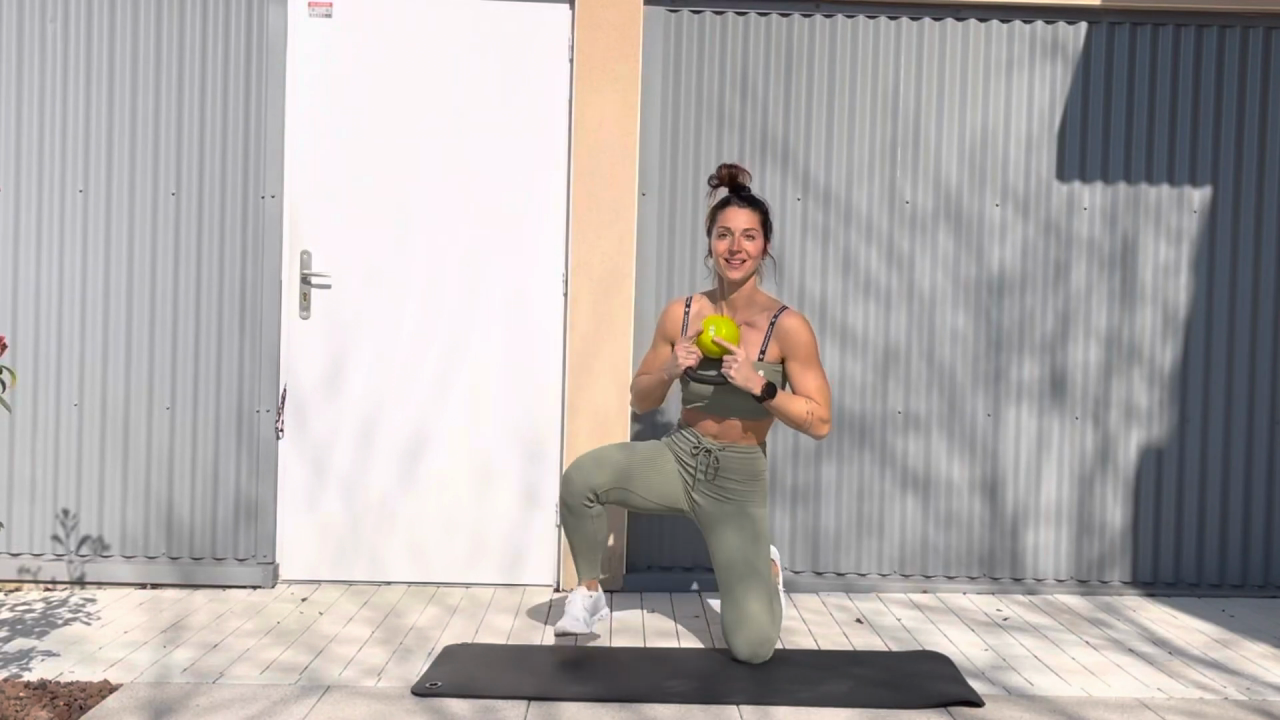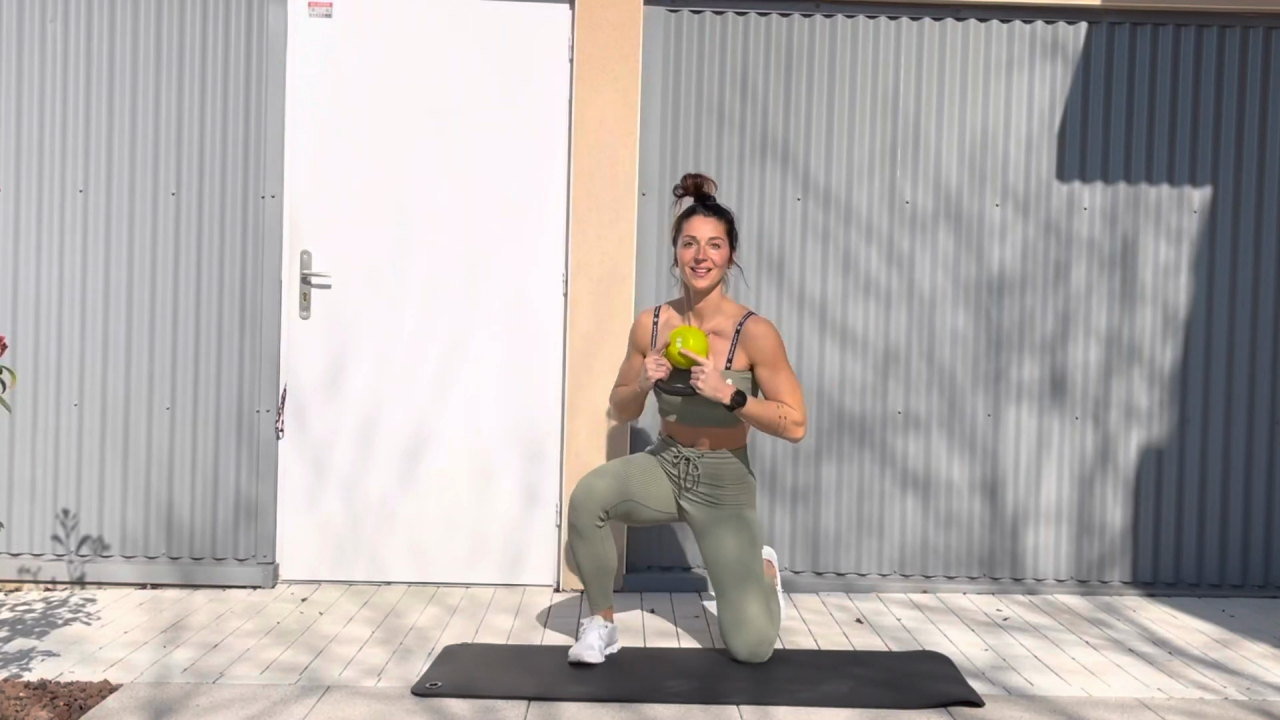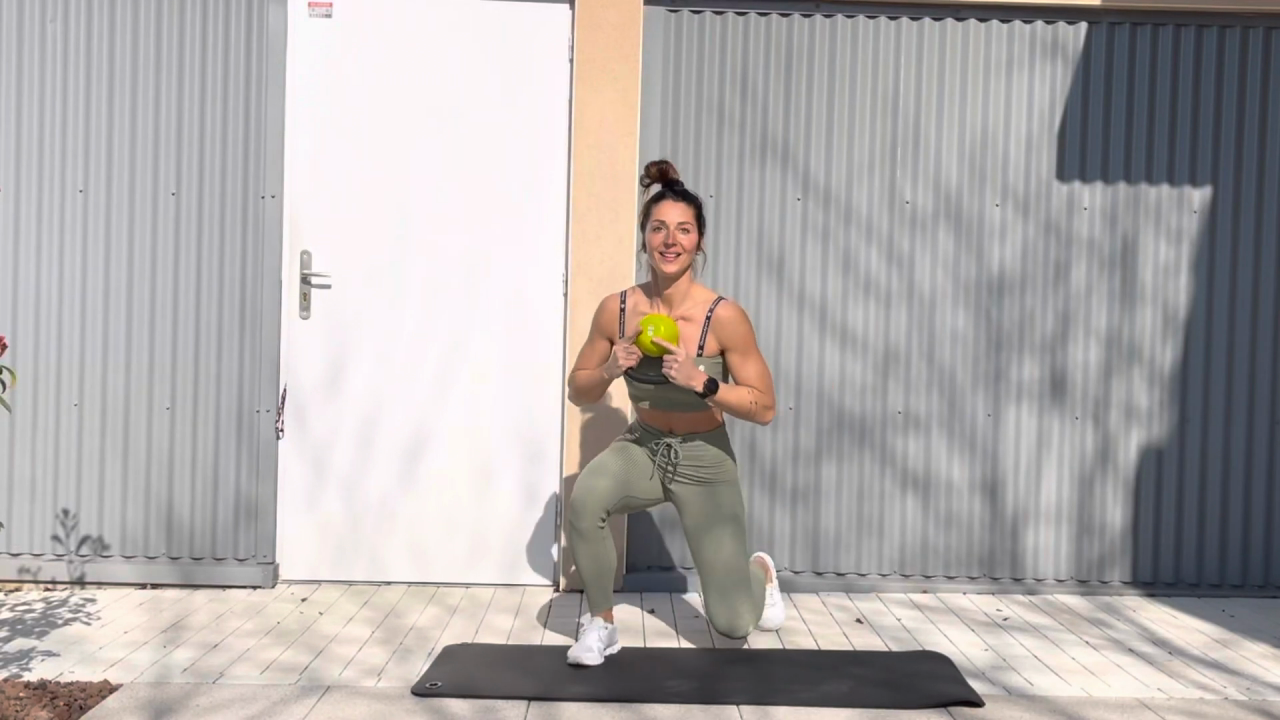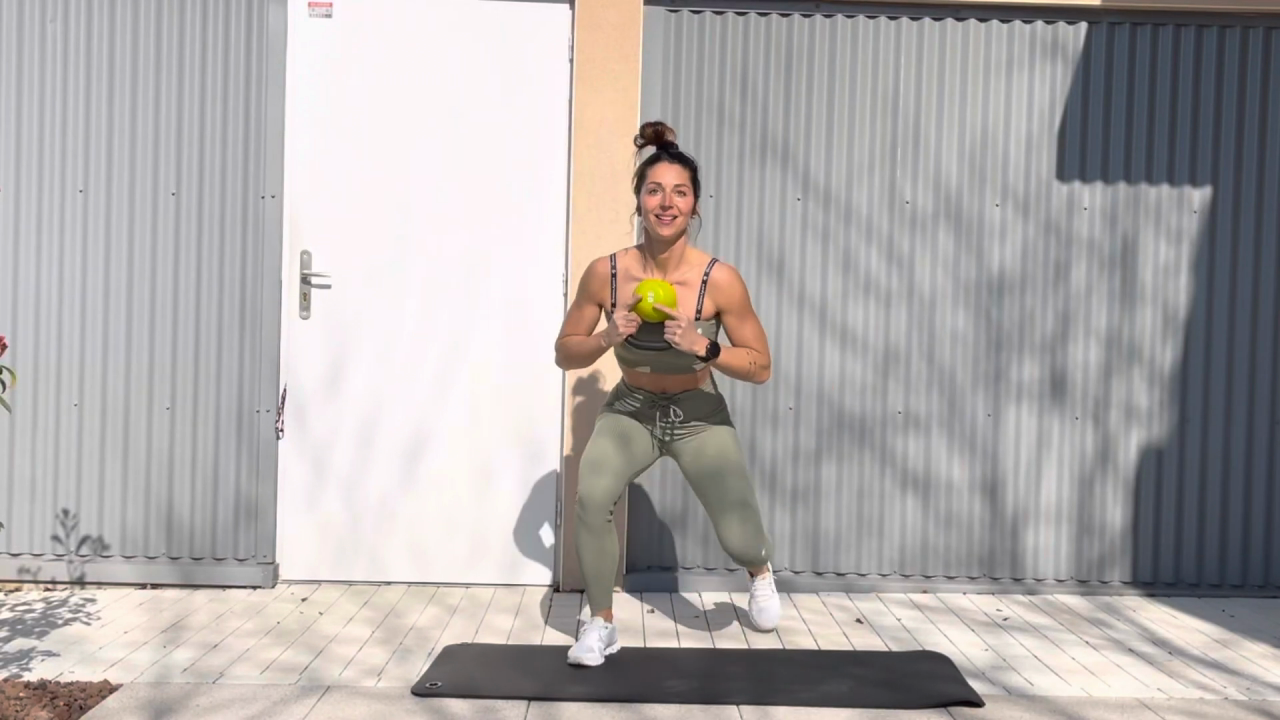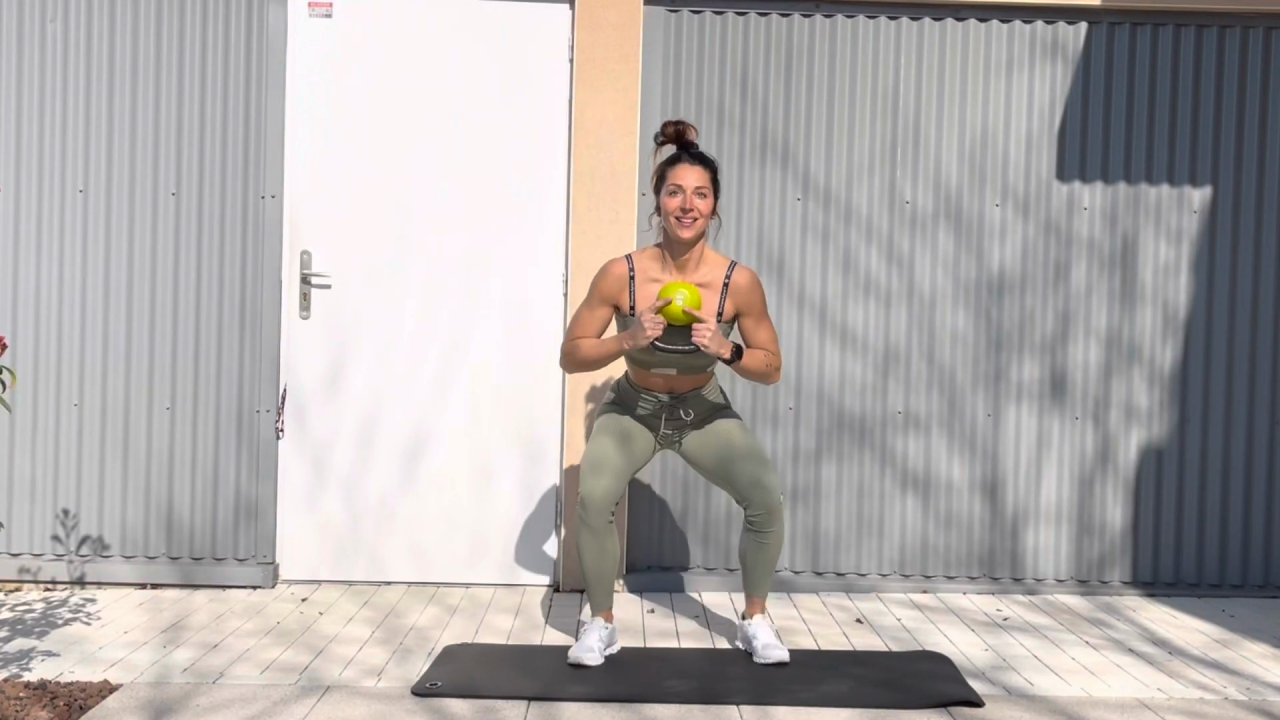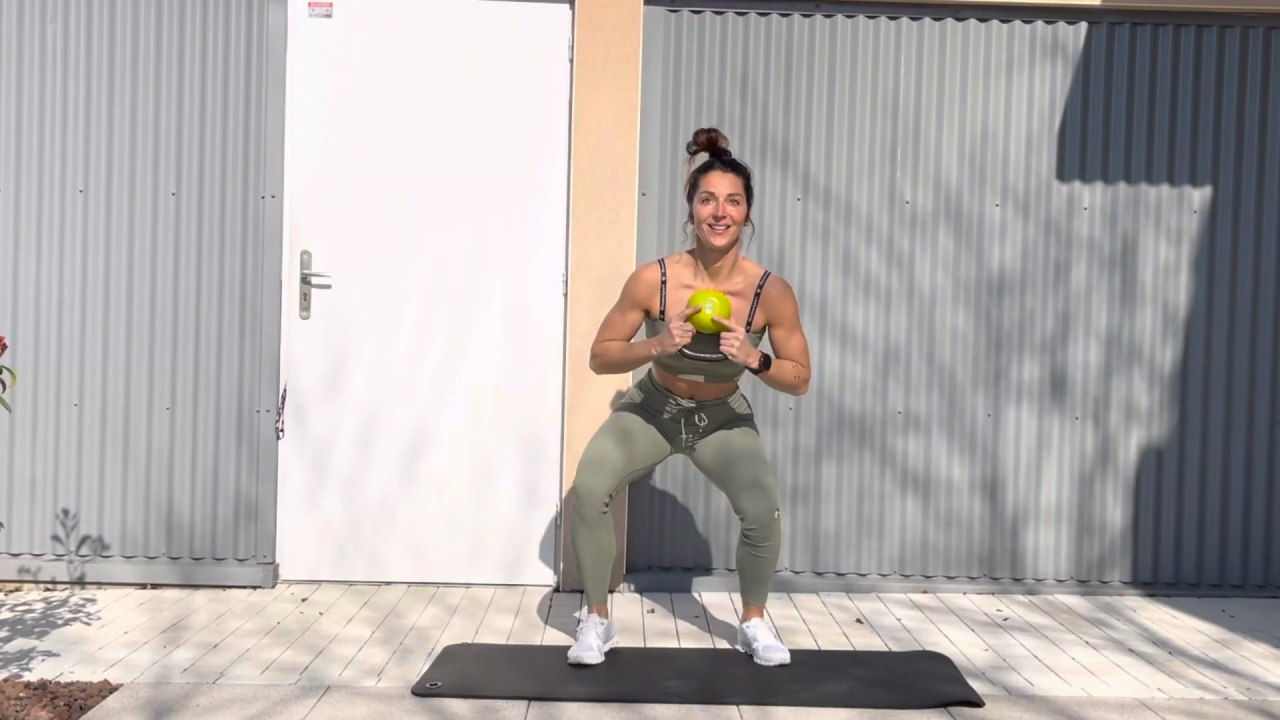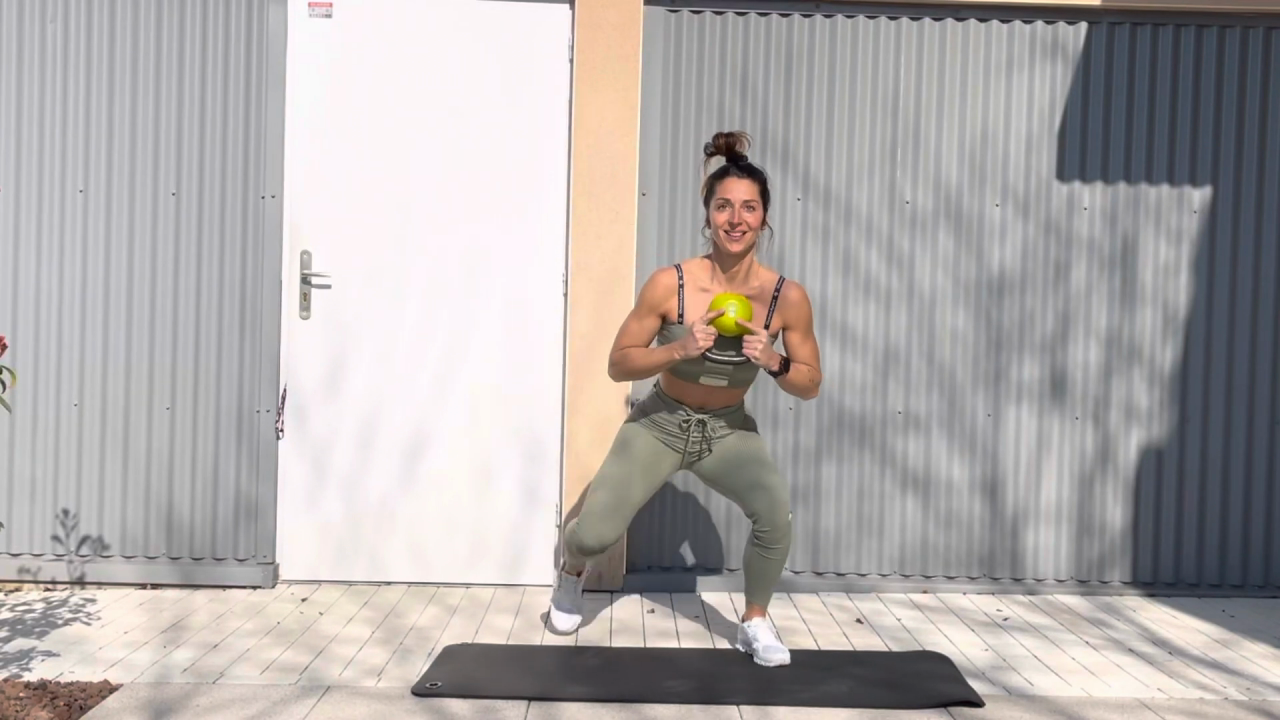
dt=0.2s
person 1, frame 1
left shoulder: (789, 326)
right shoulder: (679, 314)
left elbow: (820, 423)
right elbow: (640, 399)
left wrist: (760, 386)
right wrist: (670, 369)
left hip: (739, 482)
right hip: (676, 459)
left knee: (753, 648)
right knee: (582, 477)
left ankle: (766, 570)
right ankle: (590, 591)
person 1, frame 2
left shoulder: (754, 332)
right shoulder: (649, 324)
left elbow: (794, 425)
right elbow: (620, 410)
left wrist: (728, 394)
right wrist: (641, 383)
left hip: (725, 483)
right hip: (663, 467)
left knee: (752, 648)
right knee: (588, 497)
left ankle: (764, 573)
right ankle: (600, 622)
person 1, frame 3
left shoulder: (724, 317)
right shoulder: (615, 309)
left elbow: (765, 408)
right elbow: (577, 391)
left wrist: (701, 382)
right wrist: (610, 369)
left hip: (705, 460)
right hip: (642, 449)
left knee: (733, 624)
right knee: (584, 500)
left ankle: (759, 572)
right ankle: (601, 623)
person 1, frame 4
left shoulder: (720, 279)
right shoulder: (604, 273)
left elbow: (760, 367)
right elbow: (565, 354)
left wrist: (703, 347)
right wrist: (607, 337)
left hip: (699, 414)
right hip: (631, 410)
left knee: (742, 541)
right knee: (592, 496)
left ankle: (759, 567)
right ankle: (600, 623)
person 1, frame 5
left shoulder: (739, 281)
right shoulder: (619, 274)
left elbow: (771, 368)
right elbow: (570, 357)
left wrist: (727, 350)
right wrist: (629, 340)
left hip: (703, 410)
right hip: (632, 406)
left knee: (766, 498)
right knee: (593, 497)
left ankle: (754, 618)
right ankle: (601, 624)
person 1, frame 6
left shoulder: (771, 290)
right shoulder: (651, 279)
left elbow: (799, 378)
right elbow: (600, 357)
left wrist: (753, 359)
right wrist: (657, 345)
left hip: (723, 416)
right hip: (651, 408)
left knee: (762, 511)
right knee: (588, 491)
left ankle: (753, 622)
right ankle: (597, 619)
person 1, frame 7
left shoulder: (787, 296)
right shoulder: (668, 284)
left elbow: (810, 384)
right elbow: (618, 365)
left wrist: (772, 361)
right wrist: (678, 350)
left hip: (728, 429)
right hip: (660, 421)
left knee: (776, 513)
right knee: (598, 532)
left ankle: (754, 622)
right ankle: (573, 569)
